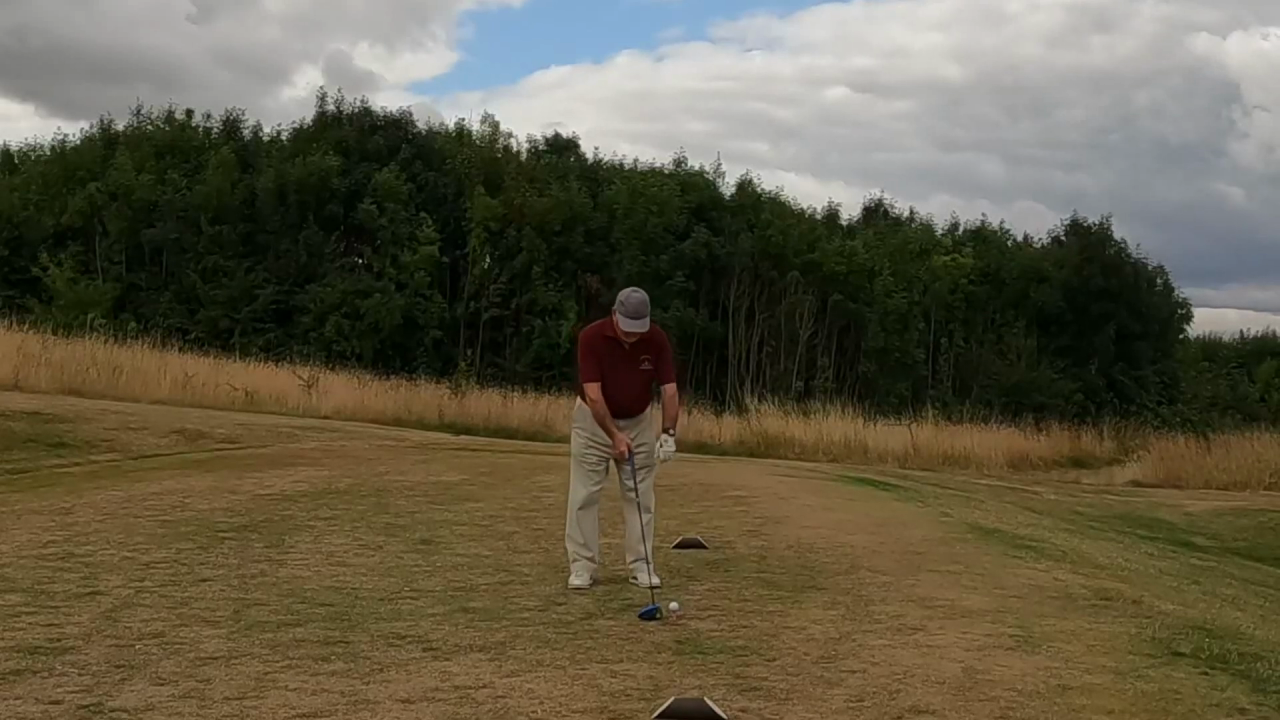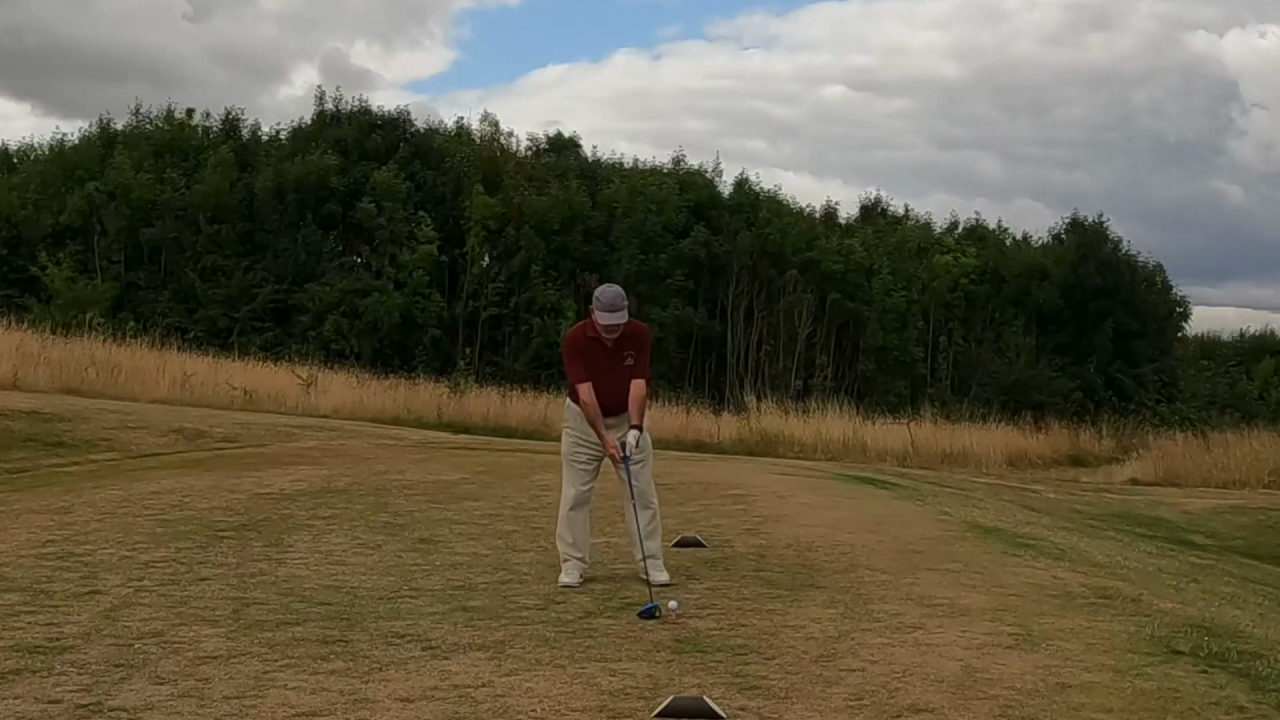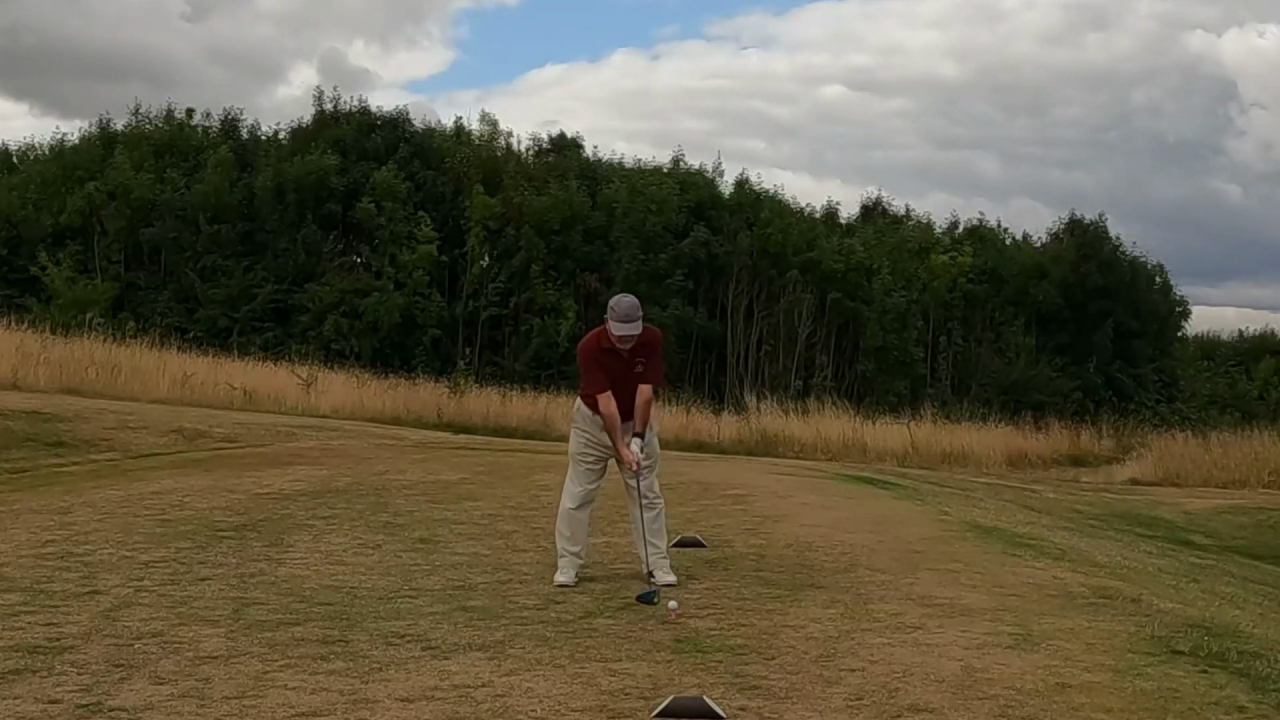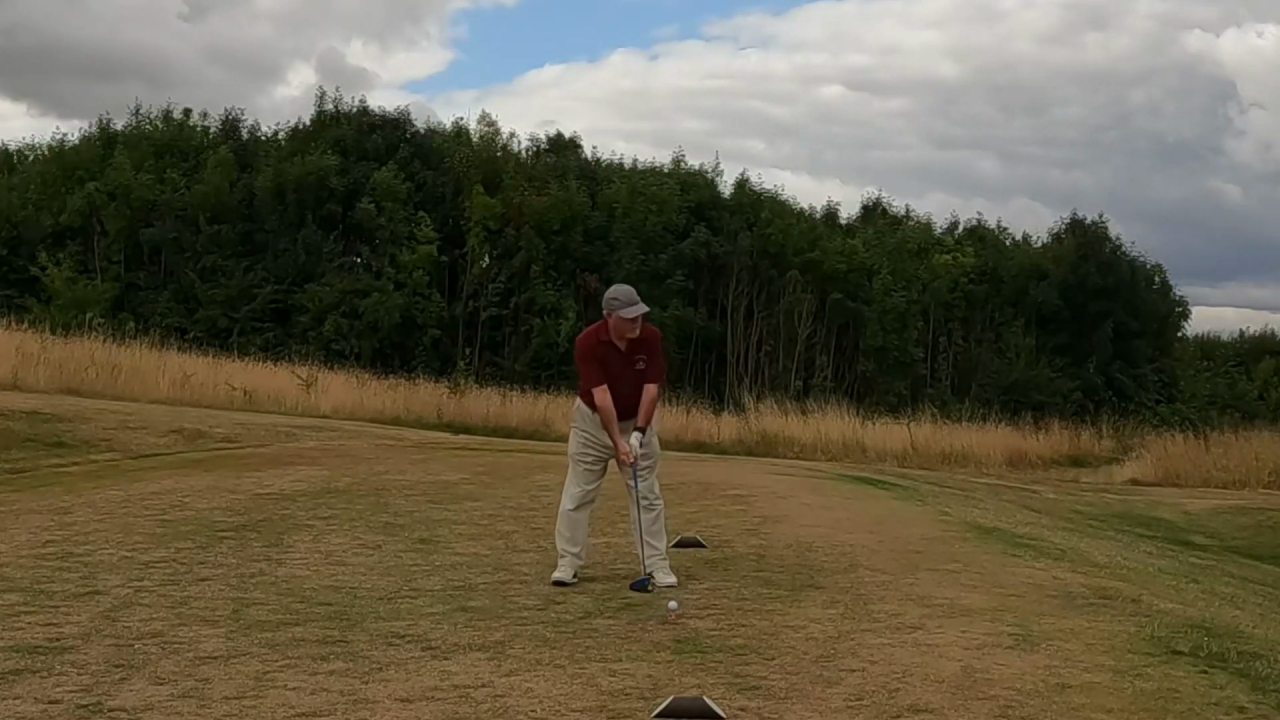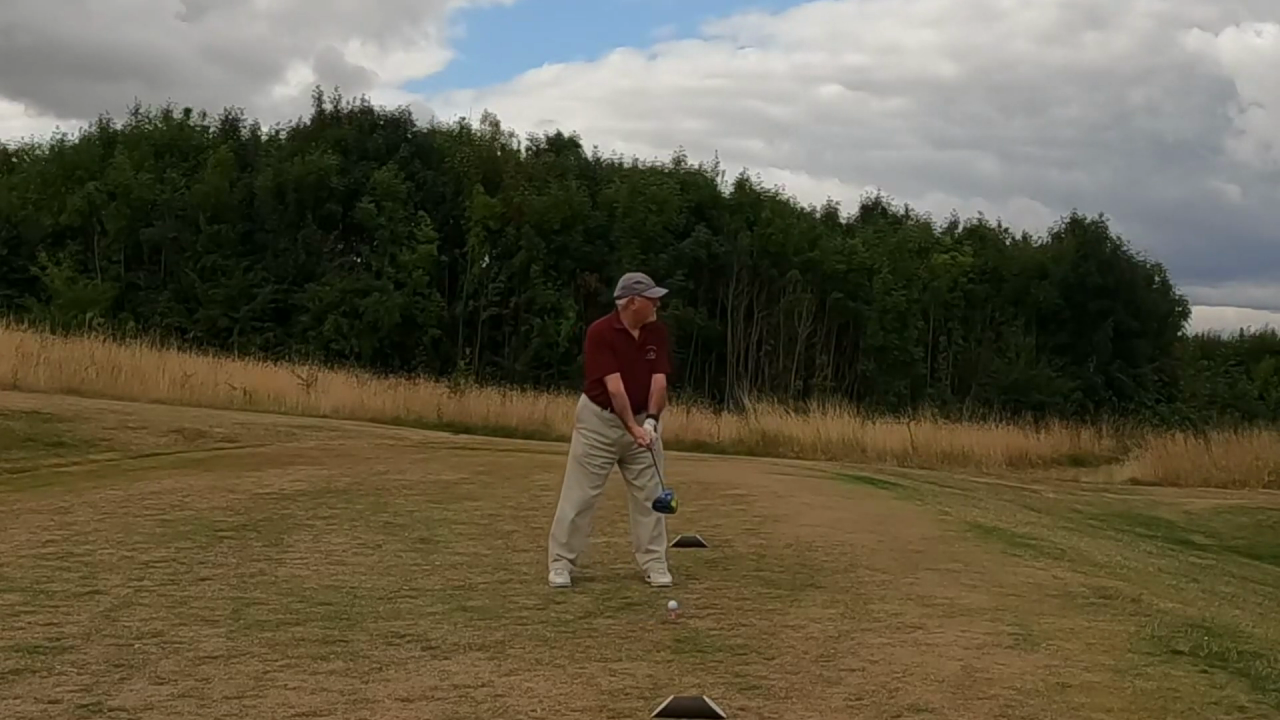
dt=1s
person 1, frame 1
left shoulder: (657, 339)
right shoulder: (591, 337)
left elbow: (669, 389)
right elbow: (593, 393)
left wrist: (668, 434)
right wrist: (614, 436)
left hip: (638, 422)
right hip: (593, 421)
left knee: (641, 496)
right knee: (584, 495)
left ankle: (640, 564)
right ankle: (583, 566)
person 1, frame 2
left shoulder: (640, 334)
right shoulder: (575, 338)
left elbow: (638, 385)
right elbow: (585, 394)
left wrist: (635, 429)
right wrist: (604, 437)
left hip: (627, 419)
right hip: (583, 420)
left knee: (643, 492)
right knee: (576, 494)
left ankle: (651, 562)
right ankle: (572, 564)
person 1, frame 3
left shoulder: (652, 339)
right shoulder: (589, 347)
left elbow: (645, 392)
right elbow: (605, 402)
left wrist: (637, 439)
right wrist: (619, 448)
left hip: (636, 421)
right hip: (592, 420)
left knee: (648, 495)
right knee: (577, 494)
left ankle: (658, 563)
right ankle: (568, 564)
person 1, frame 4
left shoulder: (651, 338)
right shoulder: (588, 342)
left elbow: (651, 390)
right elbow: (601, 396)
left wrist: (639, 433)
right wrist: (617, 441)
left hip: (636, 421)
right hip: (592, 421)
left knee: (648, 496)
right knee: (577, 493)
left ankle: (657, 565)
right ankle: (568, 564)
person 1, frame 5
left shoulder: (657, 332)
right shoulder: (599, 332)
left elbow: (659, 380)
right elbow: (614, 386)
left wrist: (651, 421)
right wrist: (631, 428)
left hip: (642, 420)
right hip: (598, 418)
left knee: (649, 494)
right knee: (579, 494)
left ankle: (654, 564)
right ankle: (561, 563)
